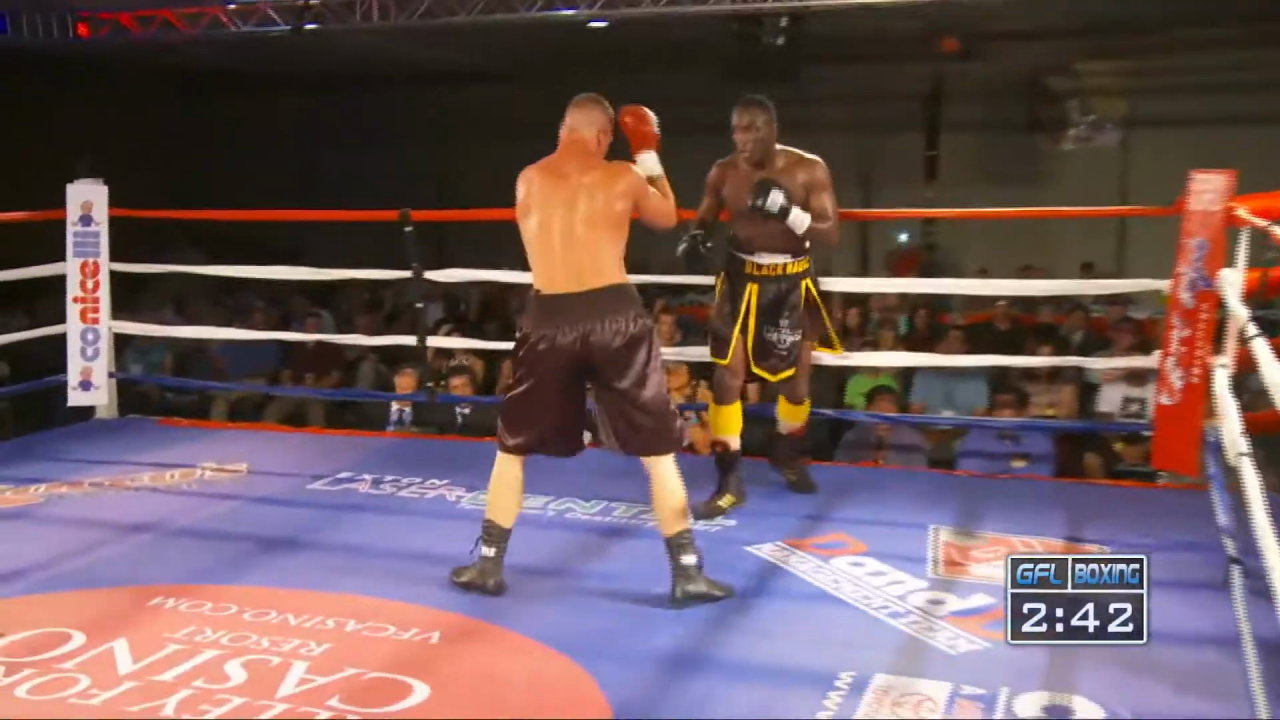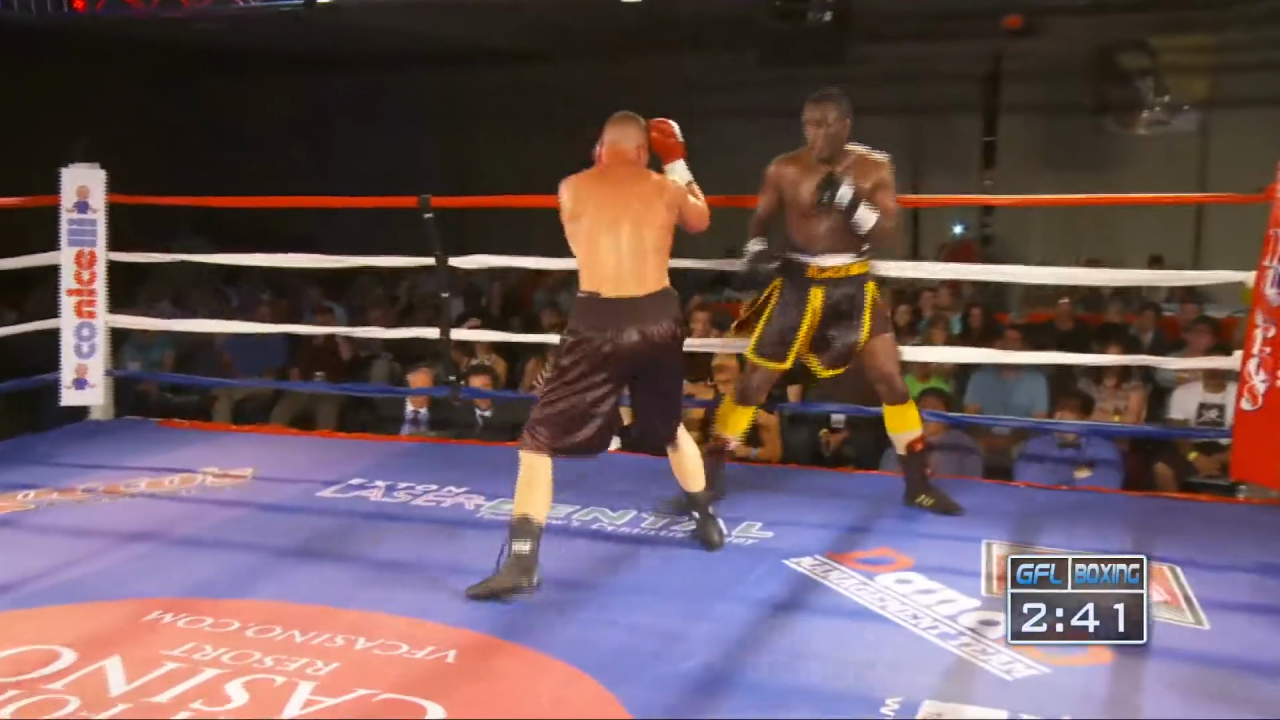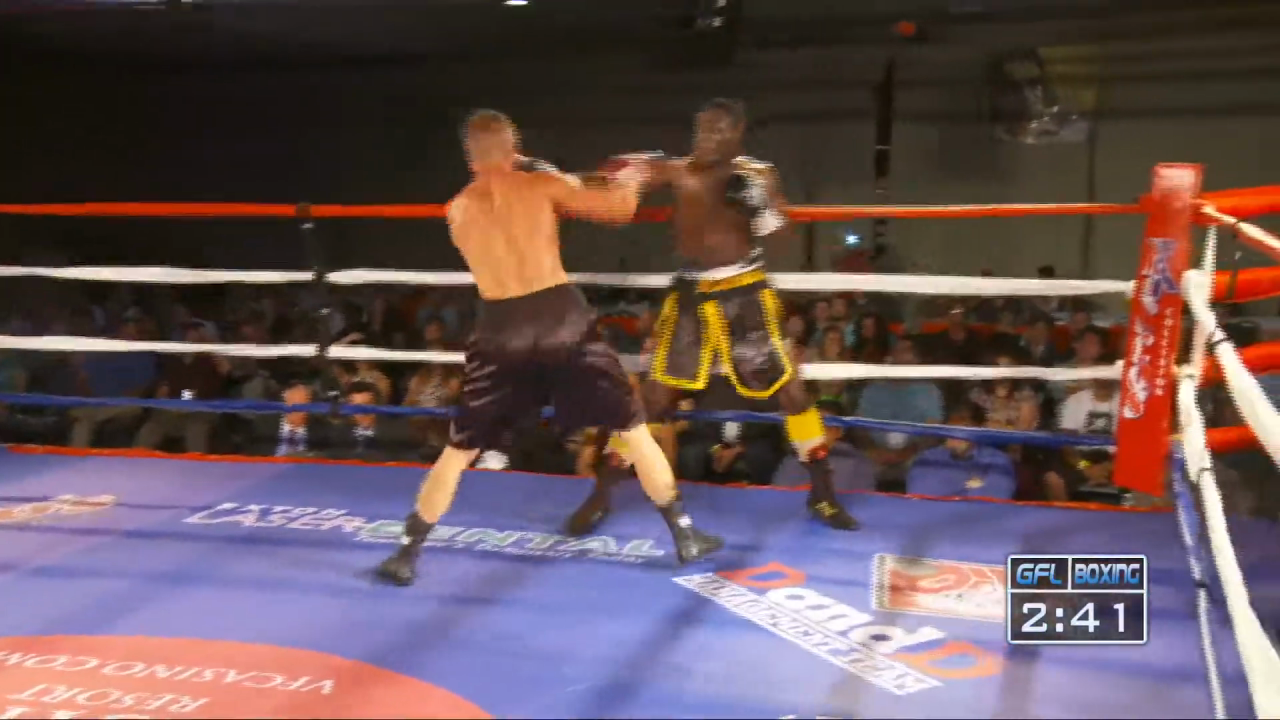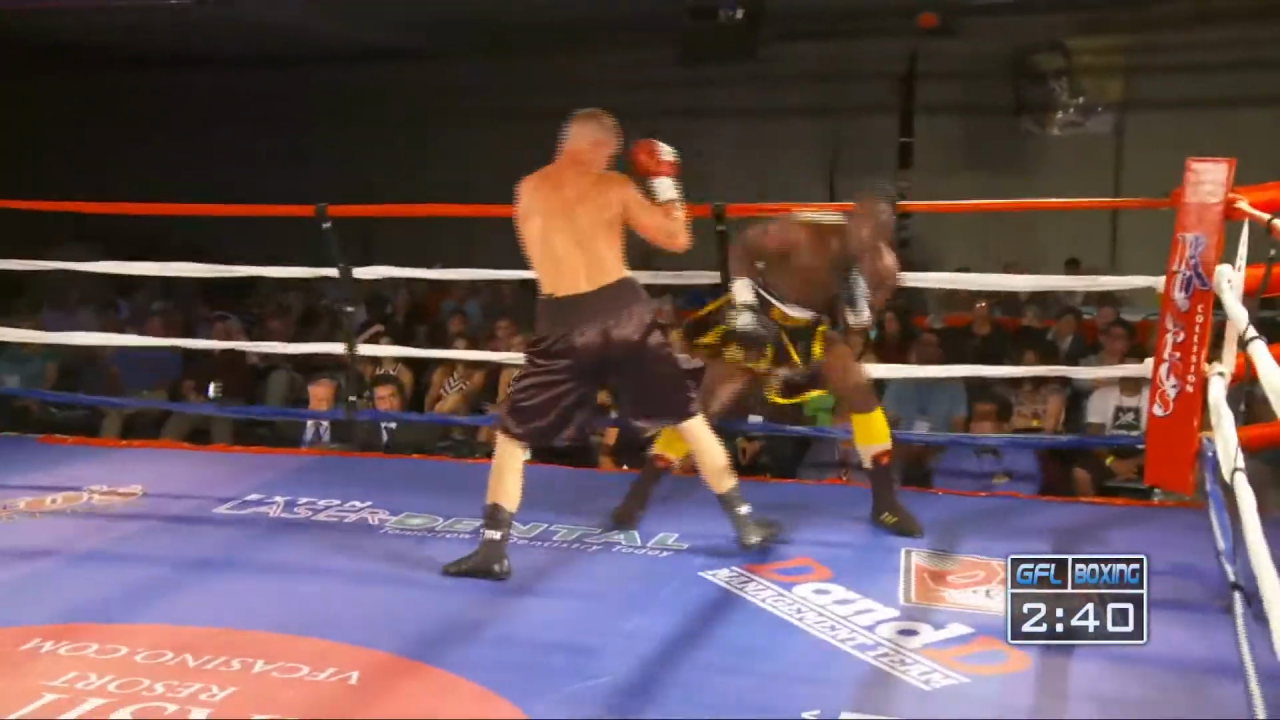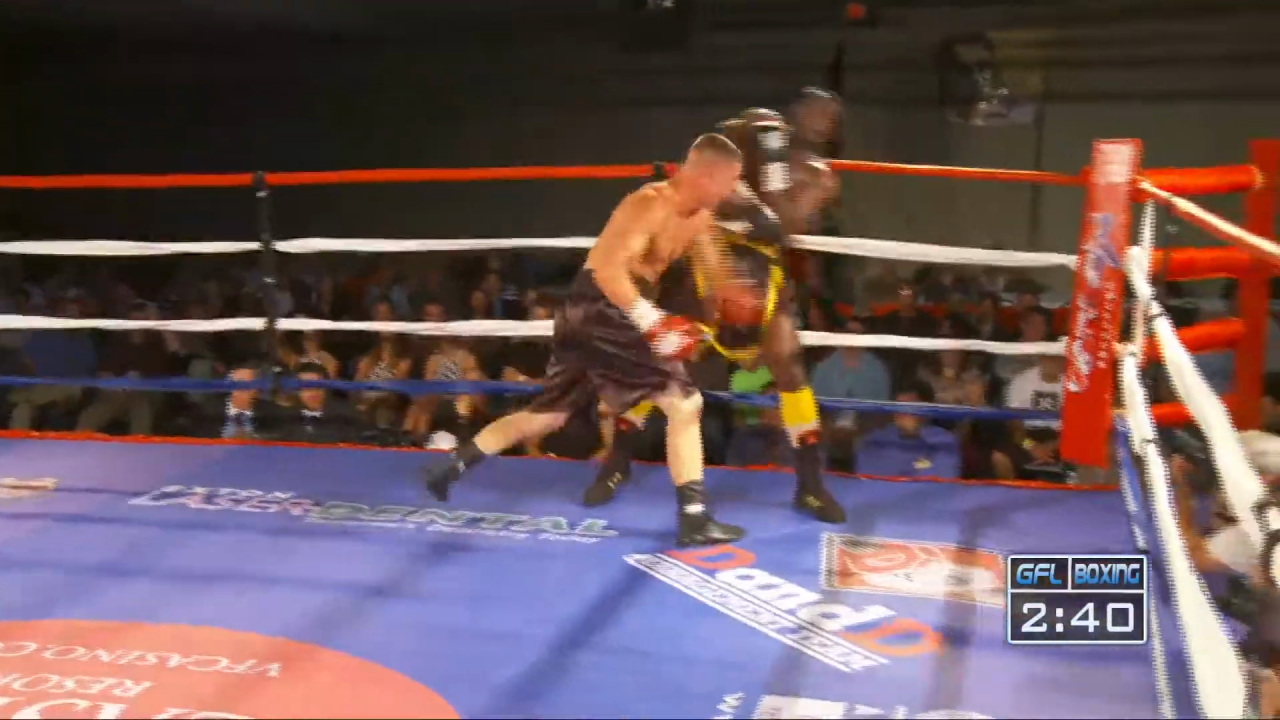
dt=0.5s
person 1, frame 1
left shoulder: (528, 179)
right shoulder: (622, 176)
right elbow: (665, 216)
right wrist: (646, 152)
left hip: (548, 321)
right hip: (614, 316)
left knee: (513, 445)
right knee: (657, 449)
left ankle: (488, 564)
right ankle: (687, 571)
person 1, frame 2
left shoulder: (572, 189)
right shoulder: (664, 186)
right elbow: (701, 220)
right wrist: (677, 163)
left hip: (599, 324)
right hip: (660, 319)
left knee: (538, 443)
right knee: (670, 426)
left ankle: (521, 560)
right ankle: (707, 523)
person 1, frame 3
left shoulder: (458, 209)
right shoulder: (540, 184)
right elbow: (620, 209)
right wrist: (631, 174)
left hip: (502, 329)
right hip: (561, 318)
left knee: (459, 448)
right knee: (633, 424)
left ankle: (405, 555)
right ankle: (684, 535)
person 1, frame 4
left shoulder: (528, 190)
right shoulder: (613, 187)
right elbow: (677, 241)
right wrist: (664, 181)
left hip: (562, 324)
right hip: (622, 312)
left knee: (512, 436)
right knee: (691, 420)
left ankle: (492, 551)
right ankle: (746, 523)
person 1, frame 5
left shoulder: (697, 211)
right shoulder: (651, 205)
left elbow: (706, 252)
right elbow: (613, 275)
right wrist: (654, 323)
left hip: (610, 307)
right hip: (600, 306)
left knee: (550, 413)
right knee: (684, 403)
left ankle: (453, 466)
right ankle: (693, 518)
person 2, frame 1
left shoulder: (809, 169)
right shoulder: (722, 172)
left elbow: (830, 232)
right elbow: (705, 220)
left wrist: (787, 211)
right wrist: (693, 240)
left hip: (793, 283)
right hip: (742, 281)
left knee: (795, 388)
right knee: (727, 382)
left ankle: (786, 457)
right ankle: (729, 483)
person 2, frame 2
left shoulder: (874, 168)
right shoulder: (783, 168)
left elbow: (890, 234)
right elbow: (760, 221)
left wrist: (857, 208)
right wrist: (757, 250)
left hip: (854, 285)
right hip: (798, 284)
left knee: (891, 385)
right knee: (755, 383)
left ankle: (918, 484)
right ankle: (711, 472)
person 2, frame 3
left shoulder: (759, 176)
right shoulder: (676, 173)
left elbow: (787, 237)
left wrist: (758, 209)
left hip: (747, 296)
right hip: (694, 297)
left knee: (792, 393)
right knee: (654, 400)
left ankle: (822, 494)
right ankle: (601, 494)
person 2, frame 4
left shoulder: (884, 266)
right shoulder: (803, 231)
left elbow: (869, 326)
right elbow: (743, 246)
left wrist: (860, 305)
right wrist: (741, 304)
left hip: (810, 327)
right hip: (762, 315)
left knee: (860, 390)
right knee: (709, 402)
left ankle: (886, 502)
right ankle: (640, 491)
person 2, frame 5
left shoulder: (820, 176)
right shoulder: (753, 127)
left elbow: (785, 225)
left wrist: (773, 162)
left hip: (760, 269)
left knee: (789, 368)
left ankle: (811, 485)
right ankle: (618, 461)
